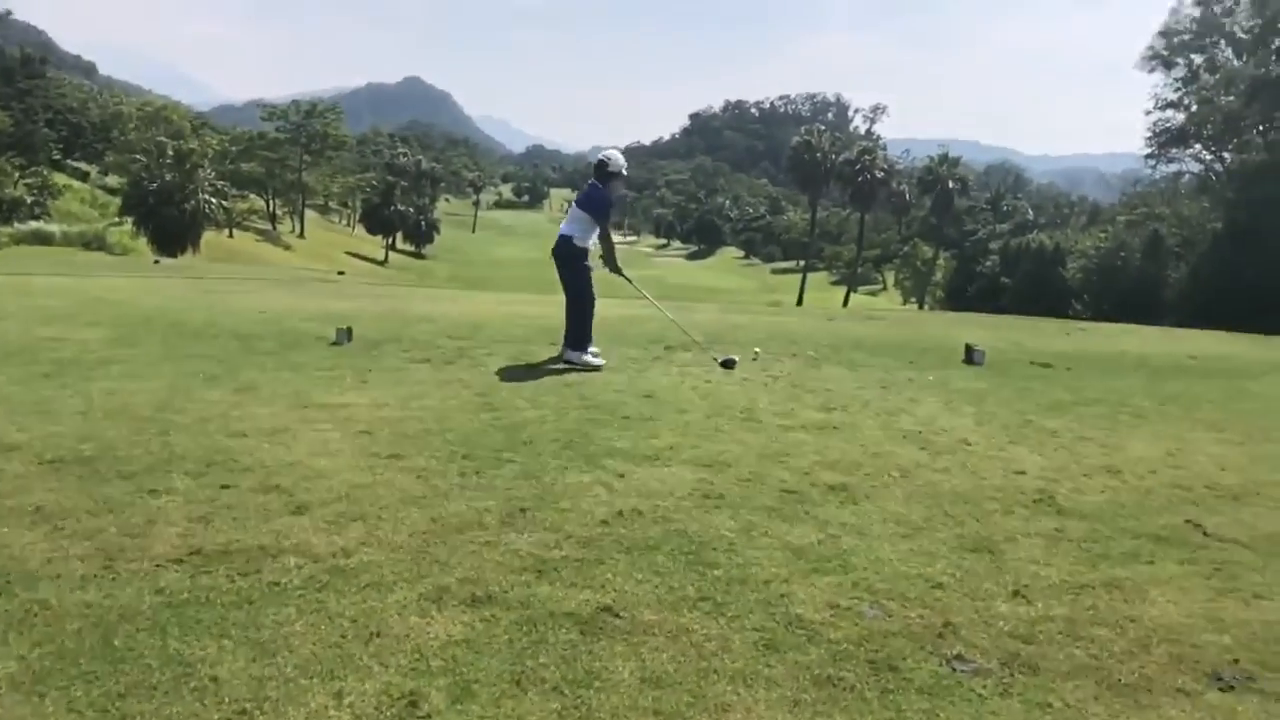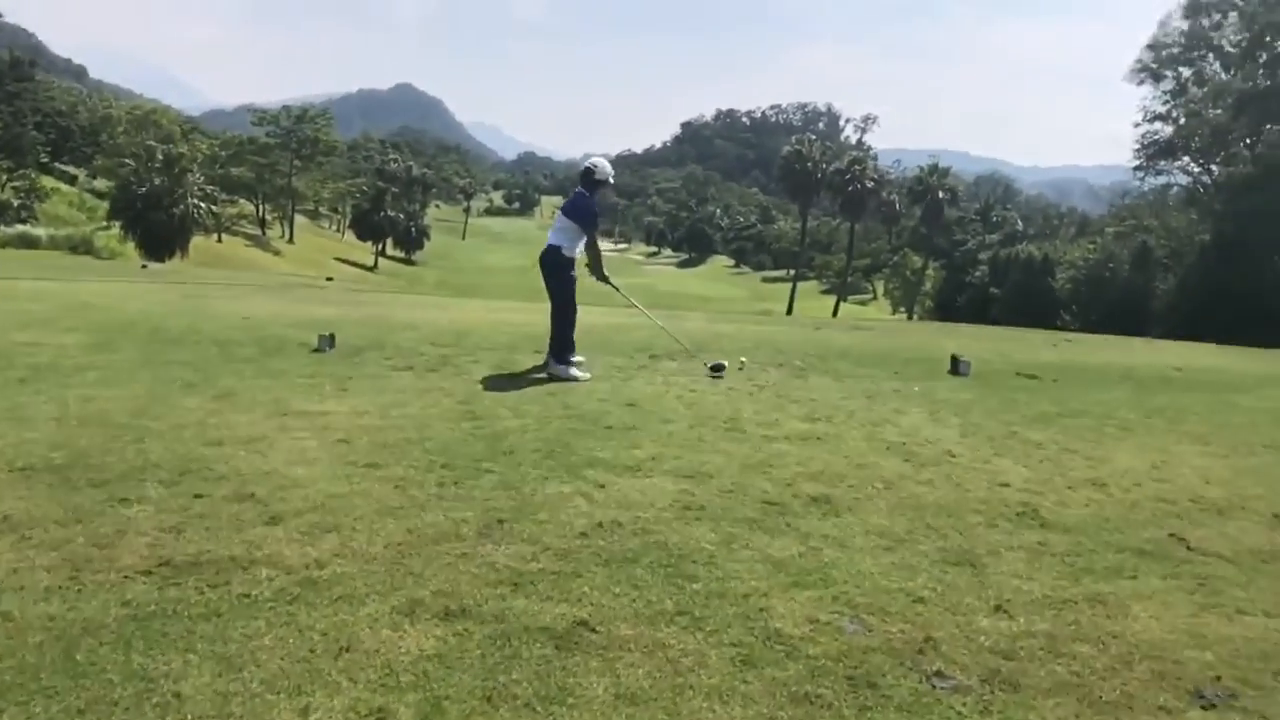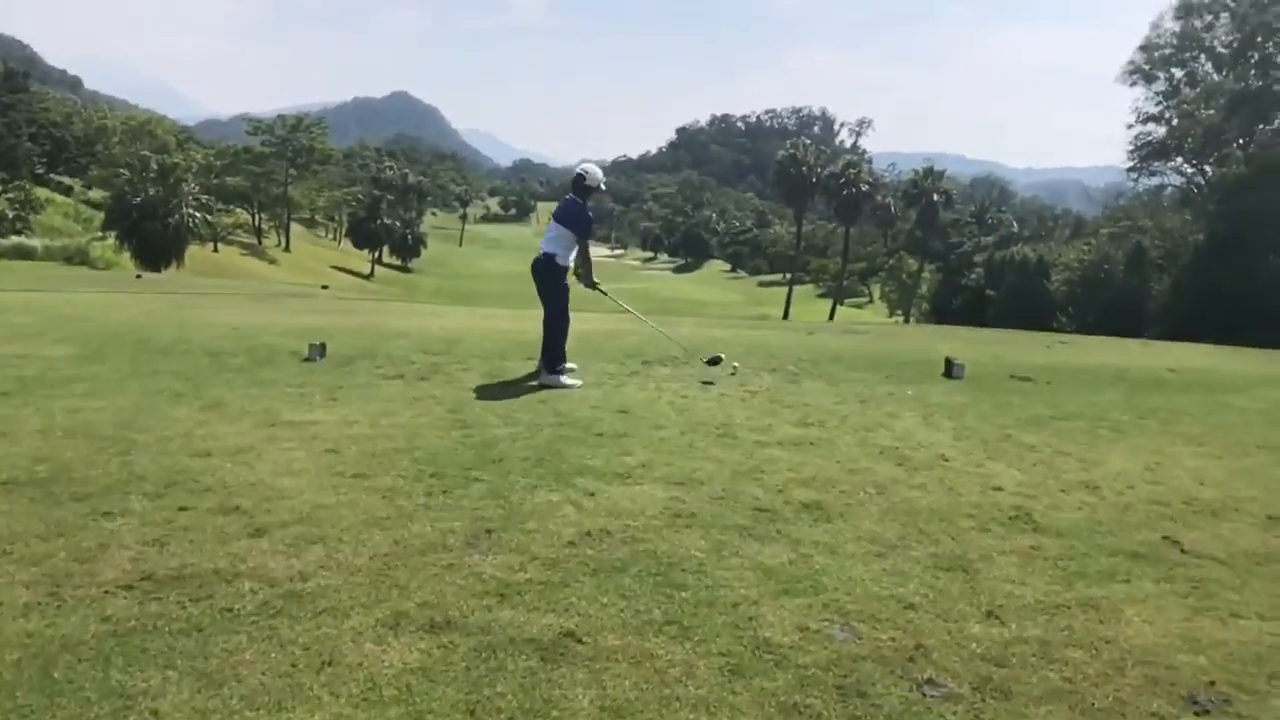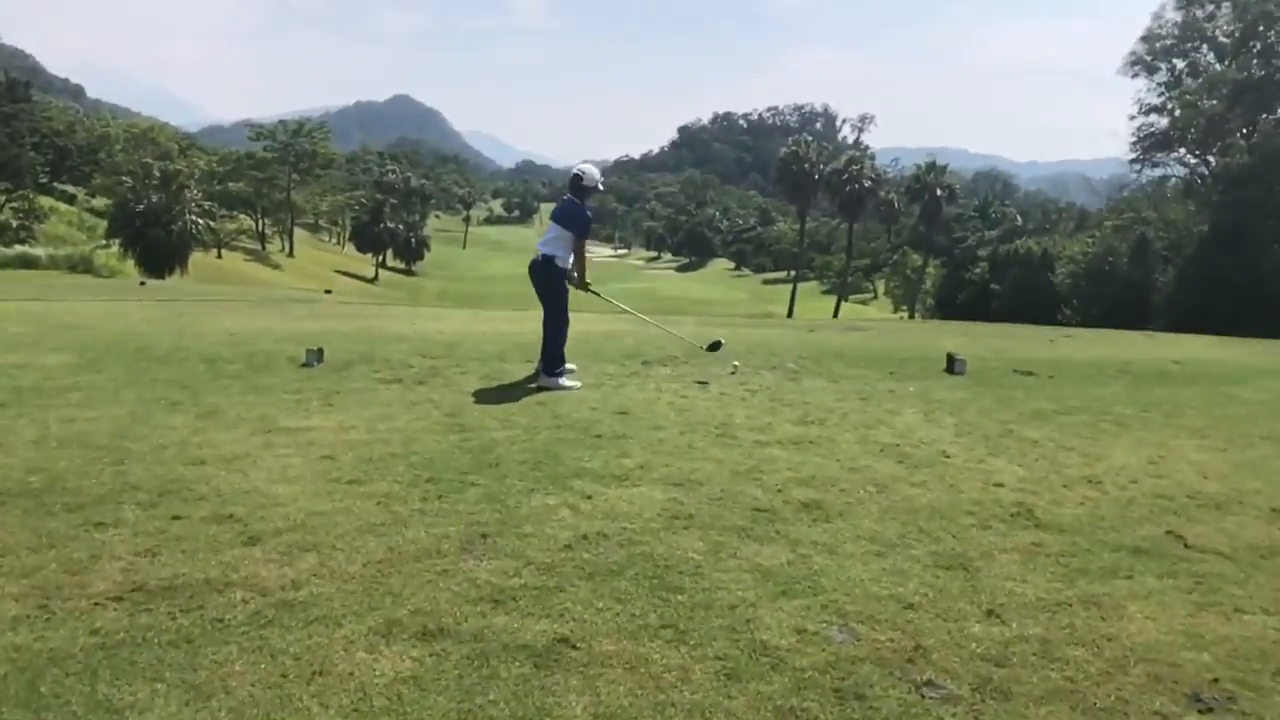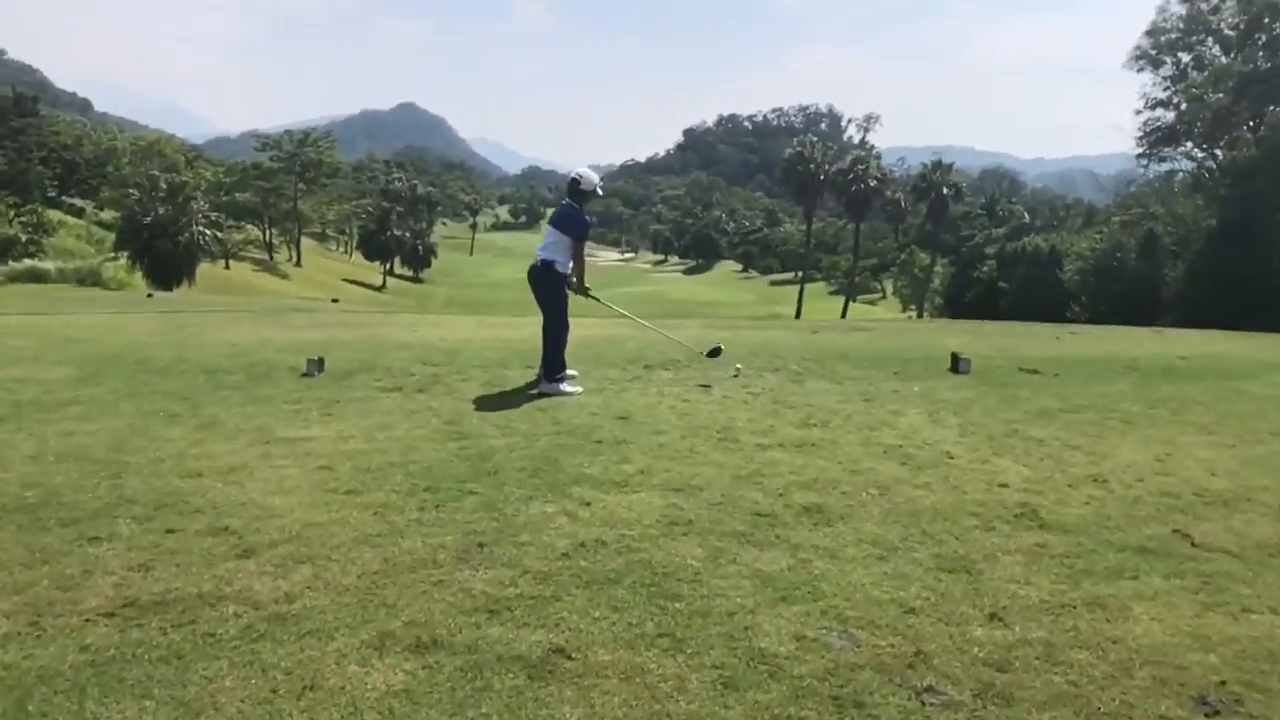
dt=0.1s
person 1, frame 1
left shoulder: (591, 190)
right shoulder: (601, 198)
right elbow: (605, 234)
left wrist: (606, 255)
right wrist: (613, 263)
left hip: (566, 247)
right hip: (573, 250)
left knee: (576, 298)
right knee: (584, 300)
left ankle: (573, 343)
right ankle: (576, 350)
person 1, frame 2
left shoulder: (577, 198)
right shoulder: (588, 206)
right elbow: (592, 242)
left wrist: (592, 263)
right wrist: (600, 271)
left hip: (553, 256)
right hip: (560, 259)
left knee: (561, 308)
right knee: (567, 311)
left ankle: (557, 353)
right ankle: (560, 362)
person 1, frame 3
left shoulder: (566, 204)
right shoulder: (583, 215)
right elbow: (583, 251)
left wrist: (579, 270)
right wrist: (589, 278)
left hip: (543, 263)
right hip: (553, 267)
left knee: (554, 315)
right knee: (559, 318)
left ankle: (549, 360)
right ankle: (552, 371)
person 1, frame 4
left shoulder: (564, 205)
right shoulder: (582, 215)
right elbow: (579, 251)
left wrist: (571, 272)
right wrist: (581, 278)
left hip: (541, 264)
right hip: (552, 269)
left knee: (553, 317)
right knee: (558, 320)
left ankle: (549, 362)
right ankle: (550, 374)
person 1, frame 5
left shoulder: (563, 210)
right shoulder: (580, 219)
right elbow: (578, 256)
left wrist: (571, 277)
right wrist: (581, 283)
left hip: (540, 270)
right hip: (551, 274)
left knee: (553, 323)
right knee: (558, 326)
left ankle: (549, 368)
right ankle: (552, 380)
